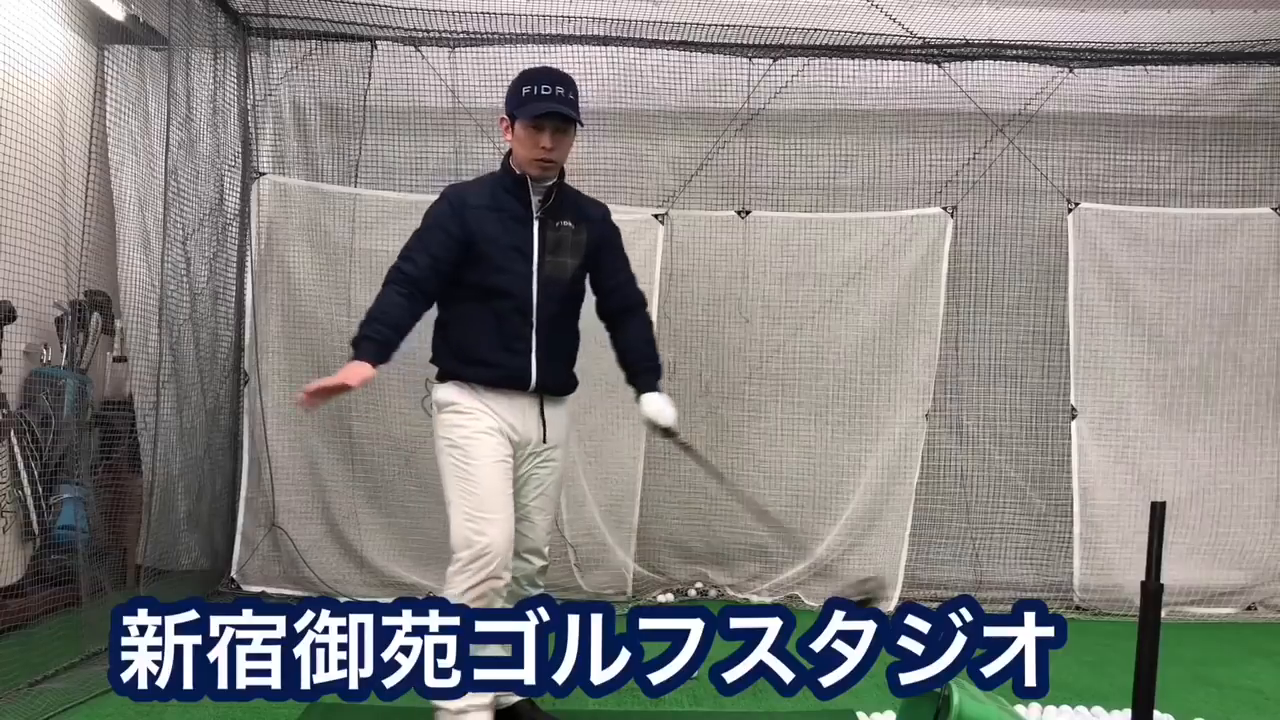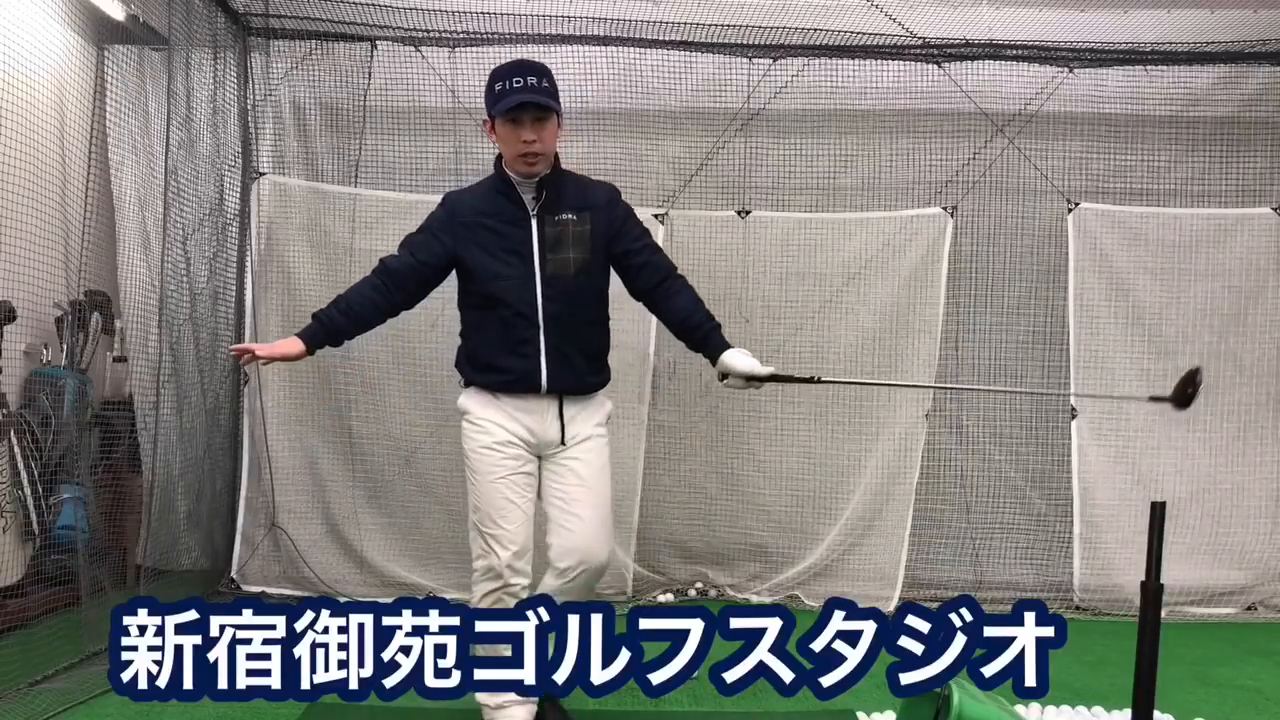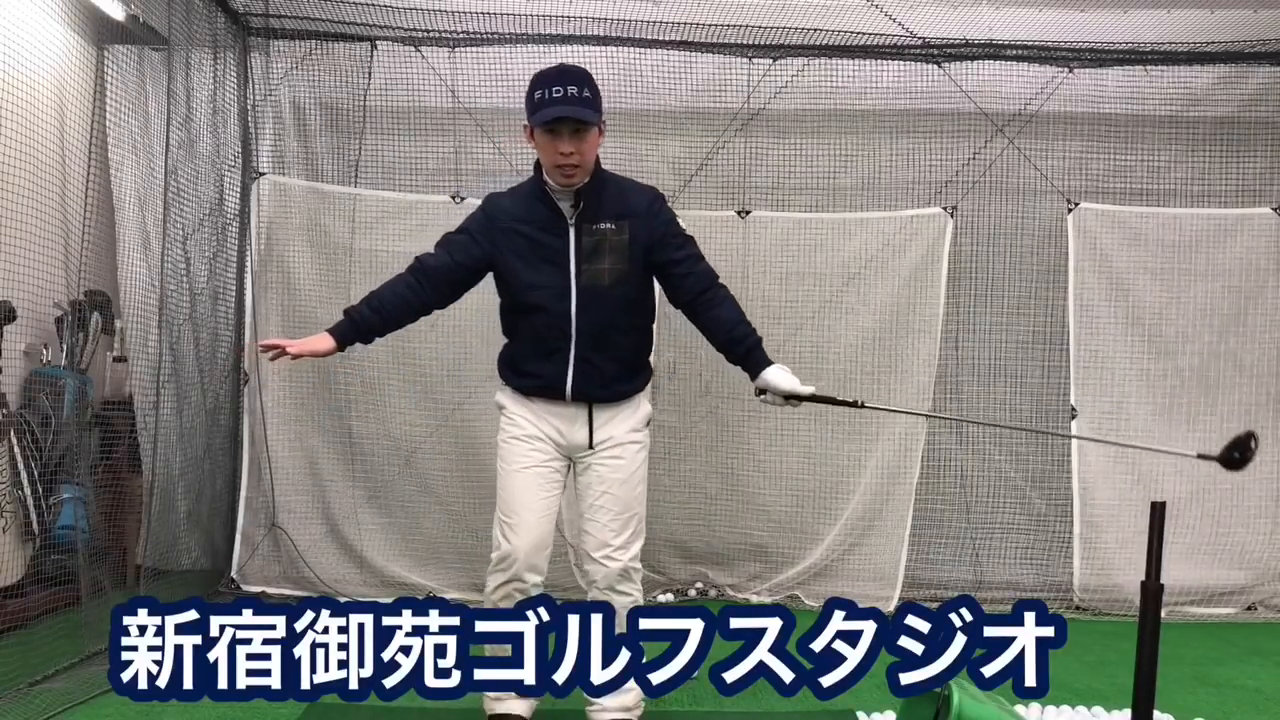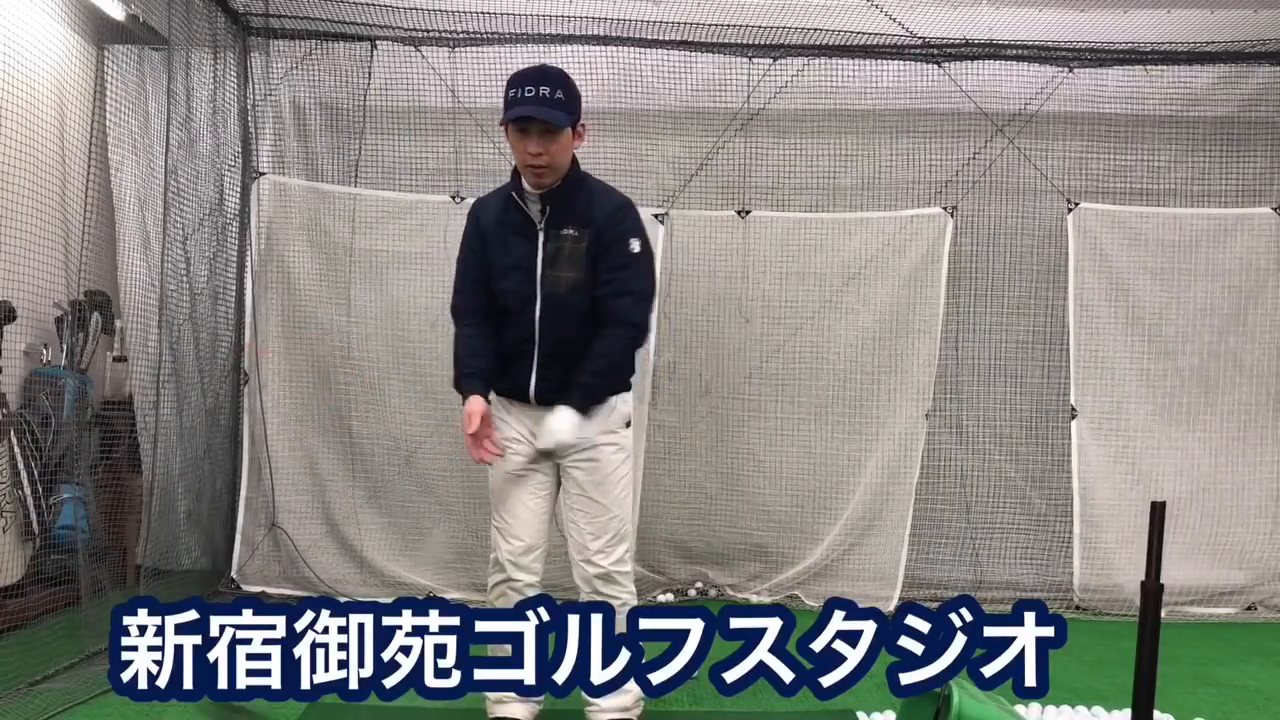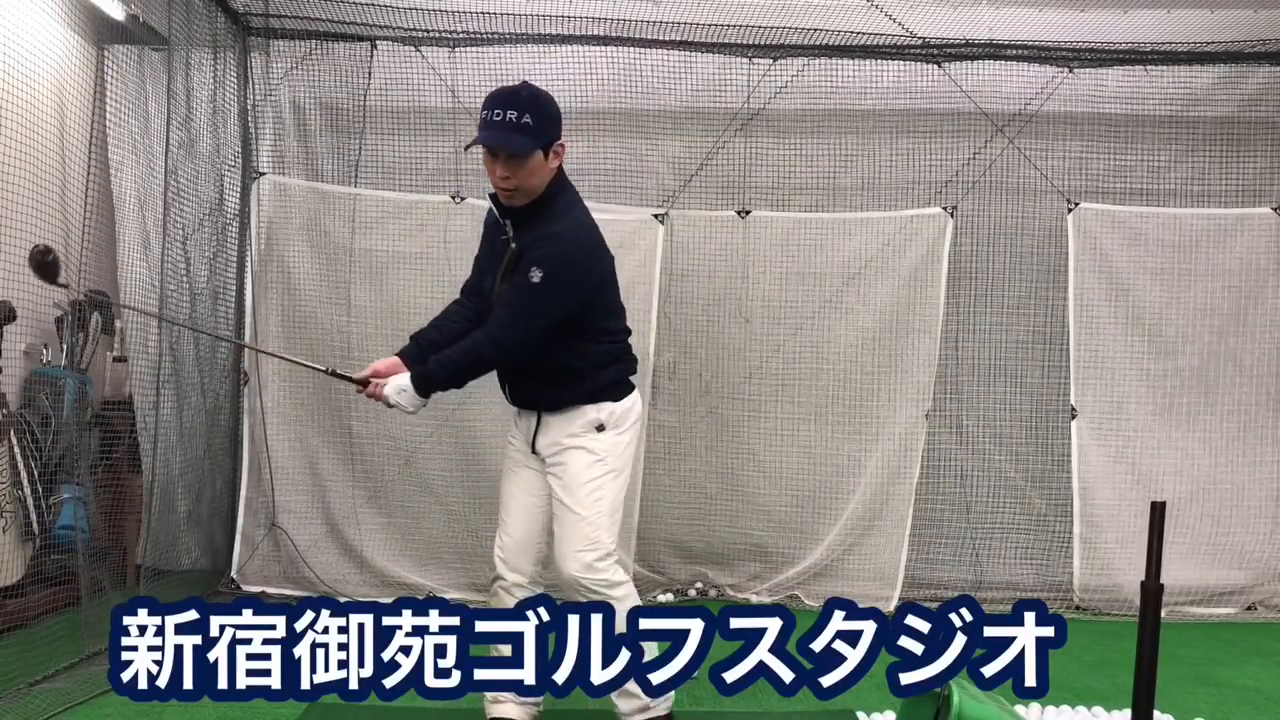
dt=0.5s
person 1, frame 1
left shoulder: (590, 219)
right shoulder: (465, 206)
left elbow: (624, 306)
right elbow: (410, 283)
left wrist: (650, 385)
right wrist: (366, 356)
left hip: (548, 411)
right hip: (473, 403)
left knee: (528, 560)
right knee: (486, 551)
person 1, frame 2
left shoulder: (599, 204)
right shoulder: (463, 212)
left elbow: (659, 282)
right elbow: (393, 282)
left wrist: (719, 348)
right wrist: (309, 338)
left hip: (581, 411)
right hip: (495, 412)
left knee: (585, 554)
right knee: (502, 567)
person 1, frame 3
left shoulder: (641, 209)
right shoulder: (503, 215)
left elbow: (700, 291)
right elbow: (429, 280)
left wrist: (759, 364)
right wrist: (339, 334)
left hip: (618, 415)
right hip: (530, 413)
left knee: (613, 567)
right knee: (516, 557)
person 1, frame 4
left shoulder: (612, 215)
right shoulder: (488, 216)
left elbow: (625, 322)
right elbow: (471, 313)
left wrist: (574, 410)
right wrist: (473, 392)
left hip: (595, 416)
right hip: (514, 415)
left knee: (603, 568)
right knee: (513, 566)
person 1, frame 5
left shoulder: (568, 239)
right shoulder: (505, 216)
left elbow: (503, 339)
right elbow: (474, 306)
left wrist: (421, 384)
right wrist: (409, 359)
left hip: (594, 418)
right hip: (531, 418)
left knee: (587, 567)
right knee: (513, 568)
